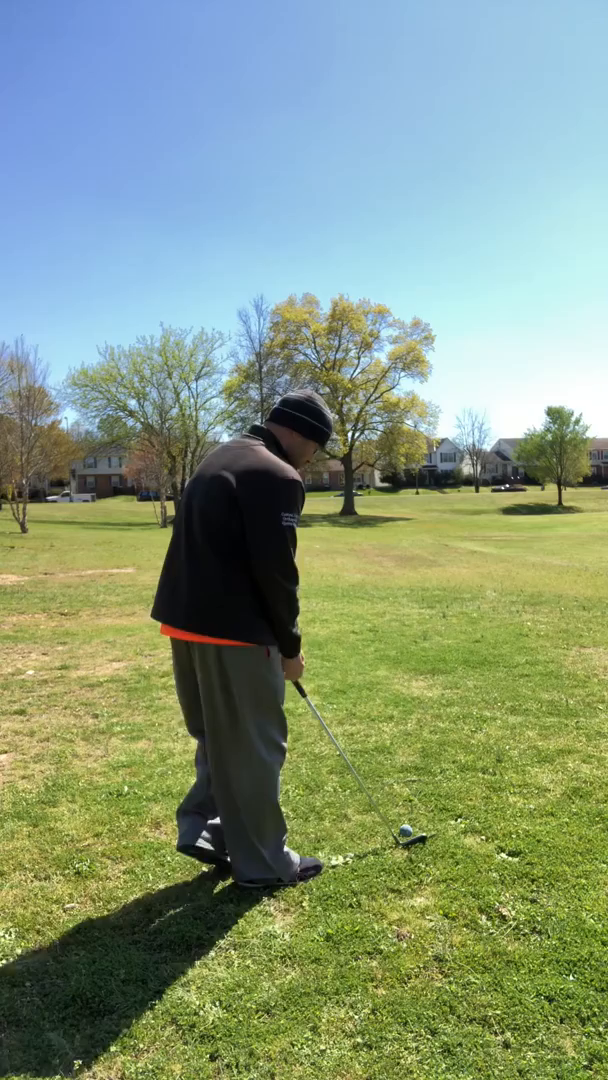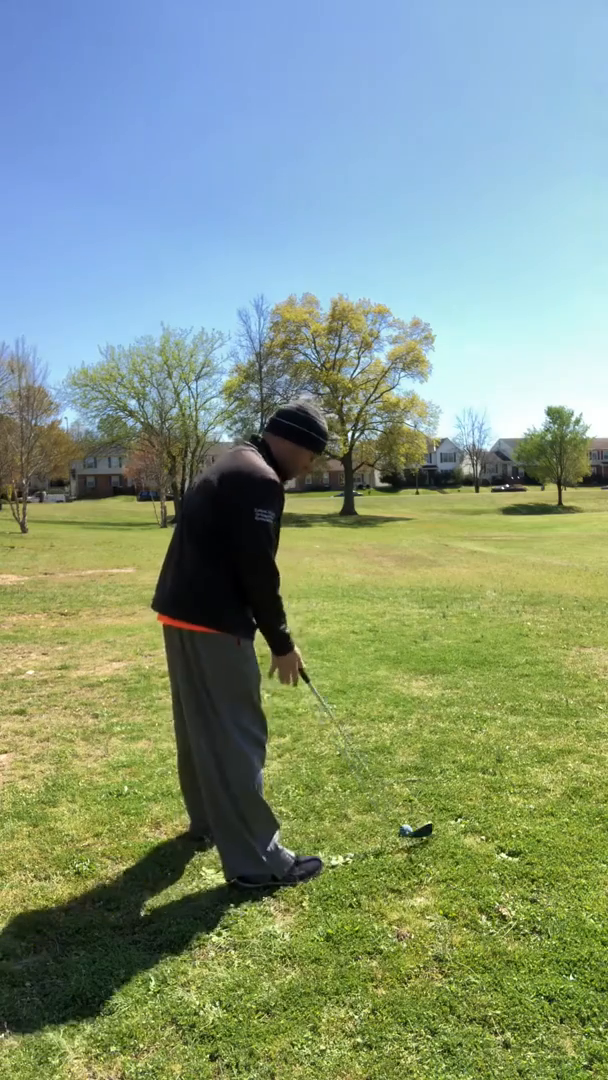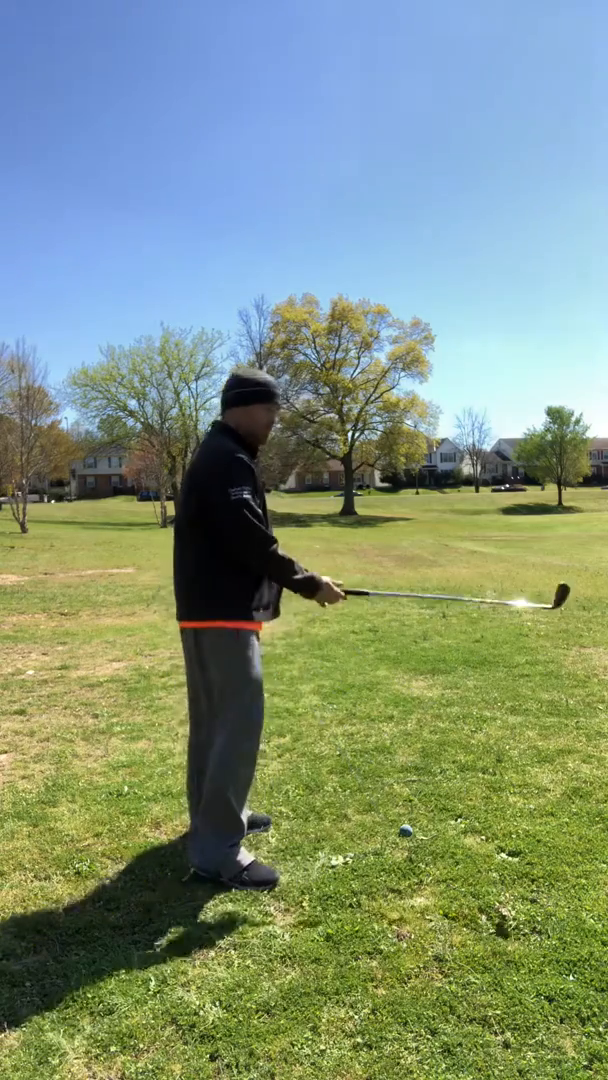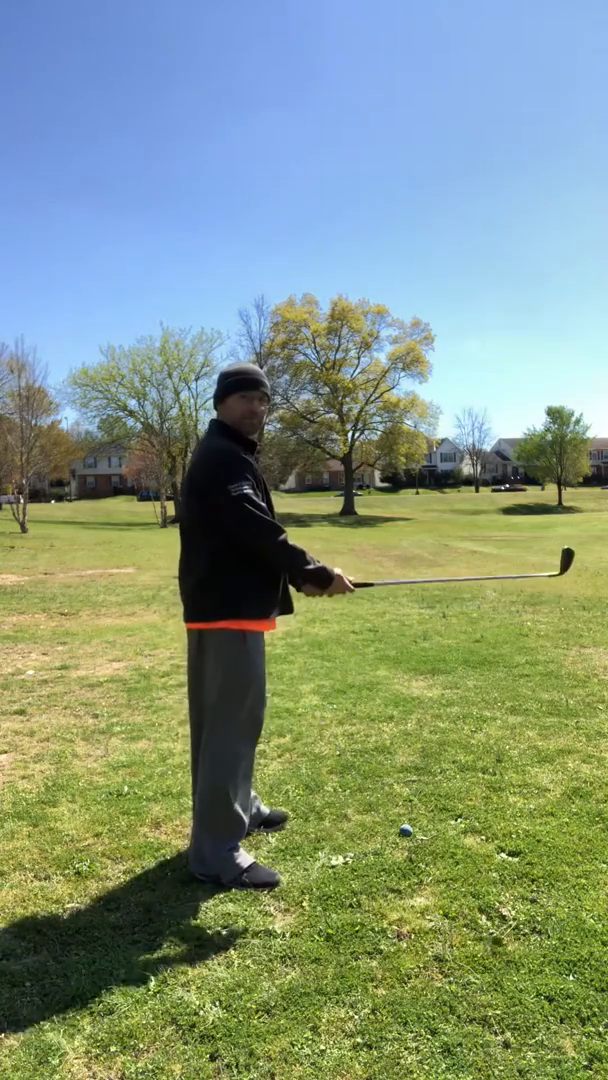
dt=0.4s
person 1, frame 1
left shoulder: (220, 458)
right shoulder: (279, 478)
right elbow: (275, 569)
left wrist: (273, 633)
right wrist: (290, 644)
left hip: (181, 617)
right hip: (228, 626)
left knee: (217, 733)
right knee: (255, 743)
left ankle: (200, 825)
right ankle: (262, 860)
person 1, frame 2
left shoulder: (234, 465)
right shoulder: (259, 479)
right elbow: (256, 567)
left wrist: (271, 623)
right wrist: (281, 641)
left hip: (185, 610)
right hip: (212, 618)
left knee: (202, 723)
right knee: (238, 733)
left ankle: (208, 817)
right ankle: (257, 857)
person 1, frame 3
left shoulder: (223, 458)
right shoulder: (225, 461)
left elbow: (246, 539)
right elbow: (251, 541)
left wrist: (296, 579)
right wrist: (307, 583)
left hip: (215, 607)
right hip: (223, 612)
left knee: (216, 719)
right knee: (237, 725)
left ankle: (214, 813)
right ankle: (217, 851)
person 1, frame 4
left shoulder: (232, 455)
right shoulder: (223, 457)
left elbow: (253, 538)
right elbow: (259, 535)
left wrist: (302, 575)
right wrist: (318, 573)
left hip: (232, 607)
right hip: (227, 613)
left knee: (237, 720)
right knee: (228, 726)
left ankle: (240, 808)
right ankle: (216, 852)
